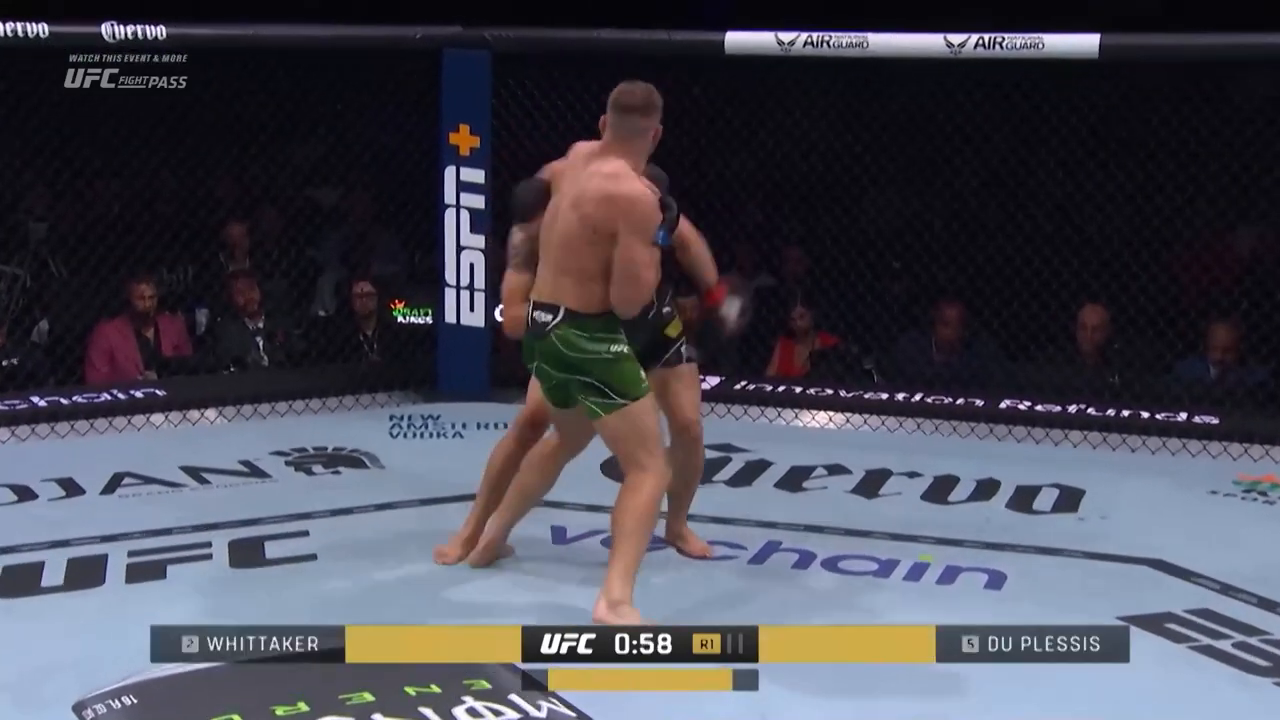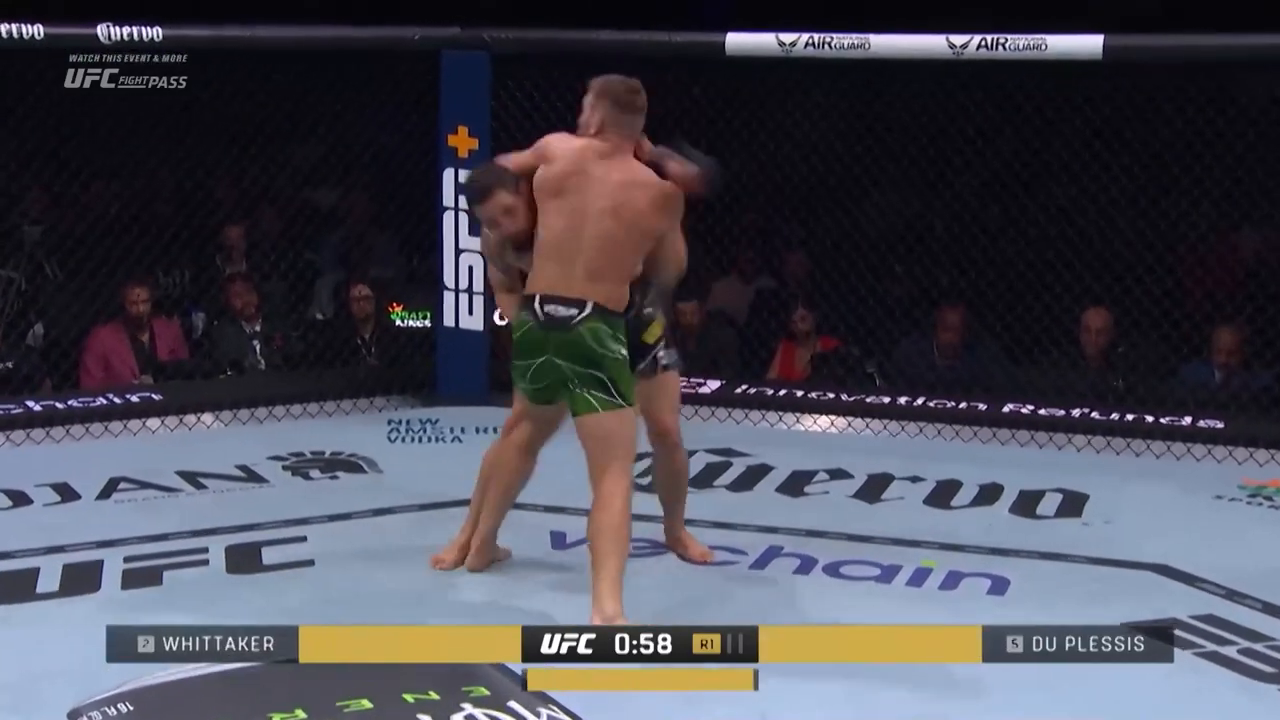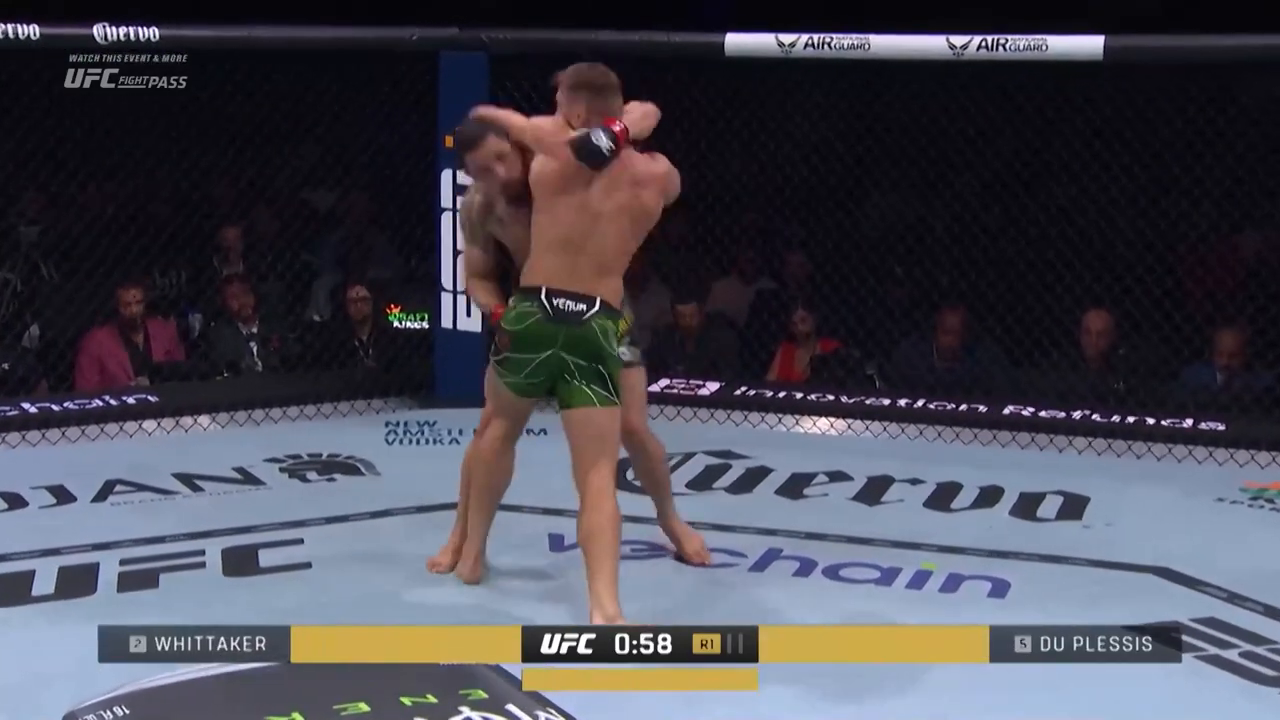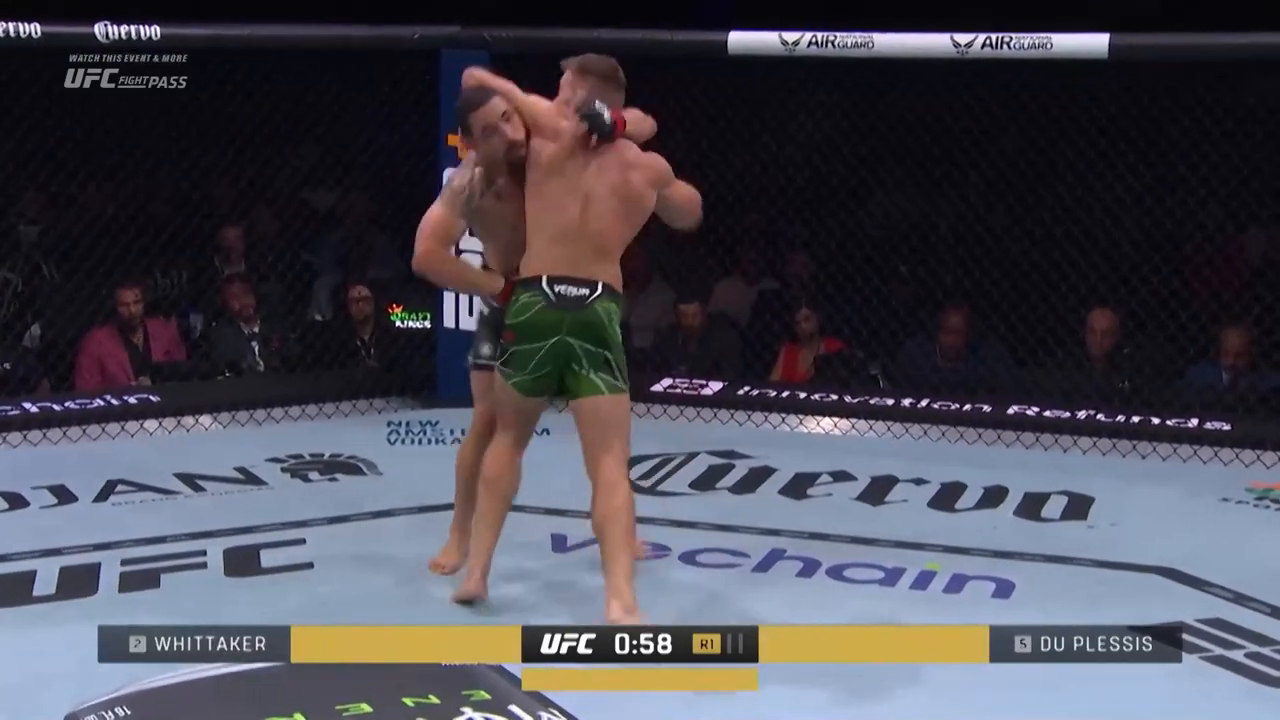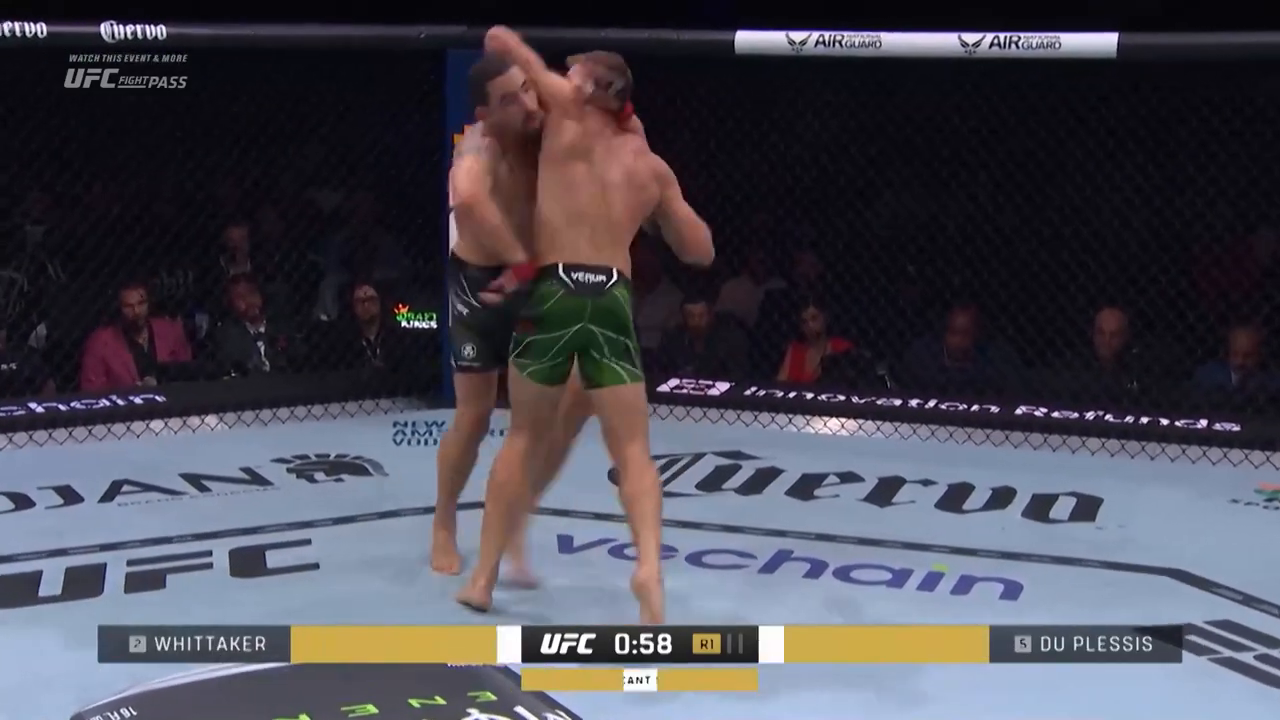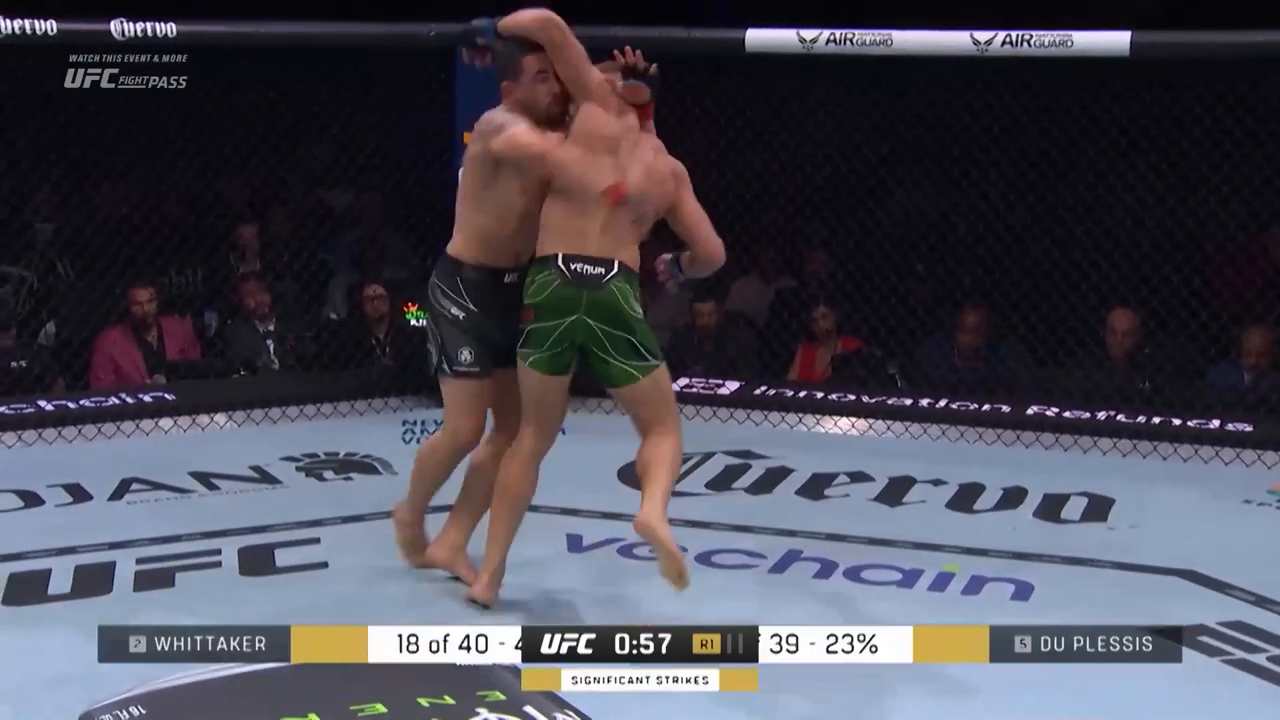
dt=0.1s
person 1, frame 1
left shoulder: (579, 157)
right shoulder: (634, 197)
left elbow: (547, 176)
right elbow: (628, 303)
right wrist: (658, 240)
left hip: (543, 330)
right hip: (590, 340)
left knee: (565, 434)
right knee: (647, 469)
right ankle: (615, 600)
person 1, frame 2
left shoulder: (558, 150)
right shoulder: (662, 189)
left elbow: (506, 165)
right elbow: (667, 275)
left hip: (534, 322)
right hip: (595, 334)
left knee: (534, 425)
right knee: (612, 480)
right ankle: (606, 612)
person 1, frame 3
left shoulder: (550, 139)
right shoulder: (656, 174)
left elbow: (483, 116)
left hip: (531, 315)
right hip: (594, 329)
left knee: (501, 424)
right knee: (596, 477)
left ankle: (472, 553)
right ankle: (606, 611)
person 1, frame 4
left shoulder: (553, 126)
right shoulder: (650, 170)
left elbow: (474, 79)
right elbow: (689, 212)
left hip: (532, 306)
right hip: (596, 315)
left knee: (508, 435)
right knee: (609, 466)
left ankle: (475, 572)
right ankle: (619, 604)
person 1, frame 5
left shoulder: (569, 109)
right shoulder: (654, 169)
left elbow: (499, 40)
right elbow: (701, 253)
left hip: (549, 296)
right hip: (611, 303)
left knee: (524, 437)
right knee: (633, 453)
left ankle: (482, 578)
right ankle: (649, 566)
person 1, frame 6
left shoulder: (600, 108)
right shoulder: (670, 169)
left elbow: (548, 25)
right elbow: (711, 256)
left wrist: (497, 28)
right wrist: (675, 266)
left hip: (552, 288)
right hip: (615, 298)
left knee: (533, 433)
right knee: (662, 427)
left ankle: (486, 574)
right ankle: (653, 512)
person 2, frame 1
right shoulder: (525, 243)
left elbow: (685, 238)
right elbow: (514, 321)
left wrist: (716, 293)
left hip: (649, 319)
left knee: (688, 424)
right knee: (529, 424)
left ankle: (677, 524)
right ankle: (475, 530)
person 2, frame 2
right shoulder: (496, 237)
right elbow: (507, 294)
left wrist: (671, 167)
left hip: (632, 314)
left knee: (666, 434)
right knee: (523, 427)
left ankle: (676, 528)
right ankle: (471, 534)
person 2, frame 3
right shoulder: (478, 206)
left elbow: (643, 113)
right elbow: (477, 279)
right wrist: (502, 316)
left knee: (633, 429)
right knee: (494, 423)
left ankle: (671, 520)
right ankle: (462, 535)
person 2, frame 4
right shoulder: (469, 180)
left elbow: (643, 125)
right elbow: (426, 257)
right wrist: (494, 289)
right knee: (487, 419)
right ankle: (459, 533)
person 2, frame 5
right shoulder: (480, 143)
right elbow: (467, 201)
right wrist: (521, 260)
right hip: (480, 287)
left knee: (567, 407)
right knee: (473, 418)
left ankle: (512, 529)
right ankle: (443, 525)
person 2, frame 6
left shoulder: (554, 124)
right shoulder: (500, 125)
right elbow: (536, 150)
left hip: (515, 286)
right hip: (466, 288)
left knee: (515, 422)
right knee: (465, 429)
left ankle: (453, 537)
right ankle: (411, 517)
